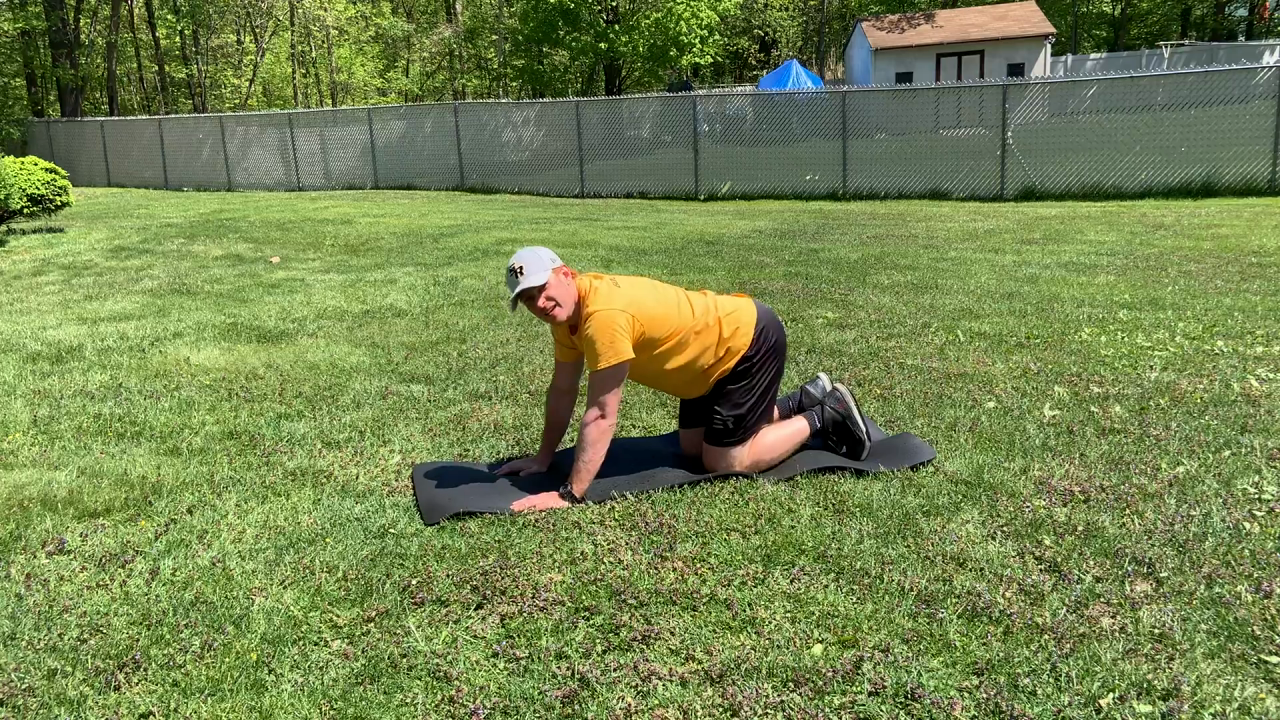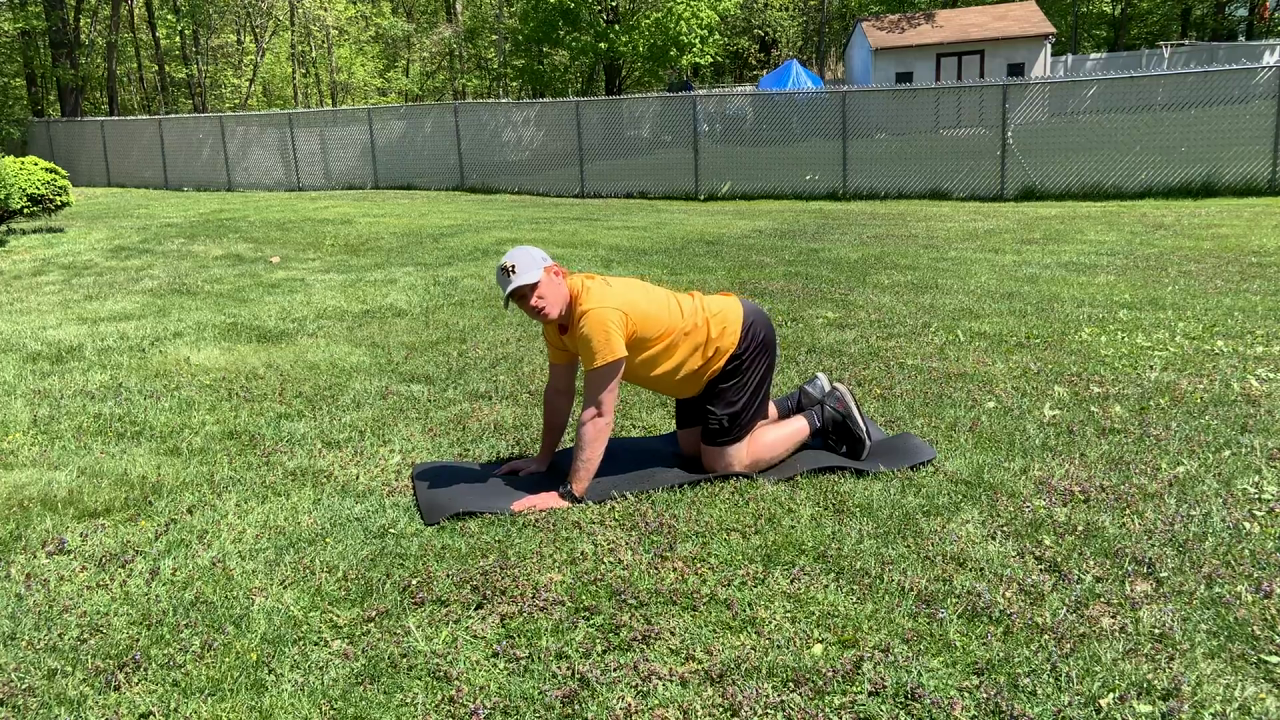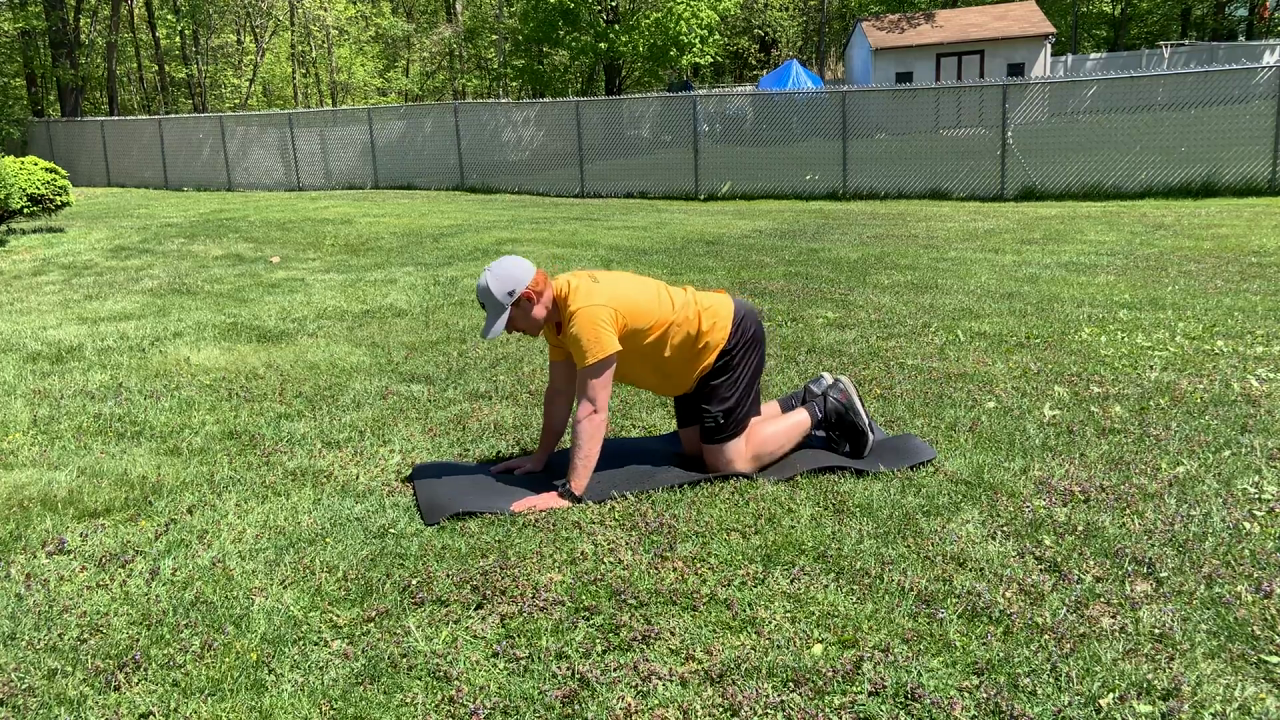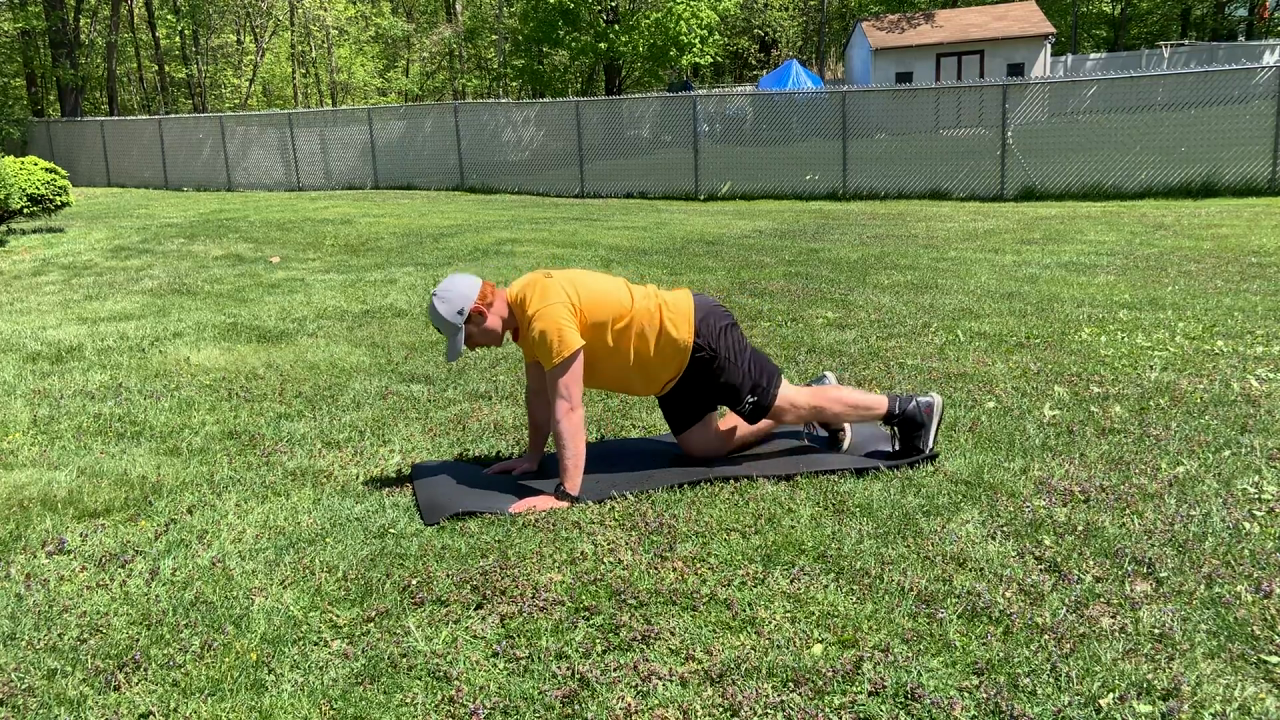
dt=0.7s
person 1, frame 1
left shoulder: (603, 316)
right shoulder: (566, 310)
left elbow: (601, 416)
right elbow: (562, 391)
left wrist: (569, 495)
right wrist: (542, 458)
left hip: (752, 340)
right hip: (720, 341)
left knee: (725, 462)
right knee: (693, 447)
left ankle: (824, 415)
right ankle: (804, 399)
person 1, frame 2
left shoulder: (596, 315)
right shoulder: (556, 310)
left elbow: (598, 415)
right elbow: (559, 391)
left wrist: (570, 494)
right wrist: (543, 459)
left hip: (742, 338)
right hip: (712, 340)
left knee: (724, 462)
right knee: (692, 447)
left ankle: (824, 415)
right ankle: (803, 399)
person 1, frame 3
left shoulder: (586, 314)
right shoulder: (555, 305)
left elbow: (592, 411)
right elbow: (559, 391)
left wrist: (570, 493)
right wrist: (541, 456)
left hip: (730, 337)
right hip: (701, 341)
left knee: (729, 460)
right knee: (696, 445)
left ankle: (824, 406)
right ankle: (809, 398)
person 1, frame 4
left shoulder: (544, 314)
right shoulder: (523, 304)
left elbow: (567, 408)
right elbow: (538, 393)
left wrist: (566, 493)
right wrist: (532, 457)
left hip: (696, 336)
right hip: (675, 352)
left knee: (786, 406)
right knee: (702, 446)
left ankle: (909, 410)
right ankle: (814, 394)
